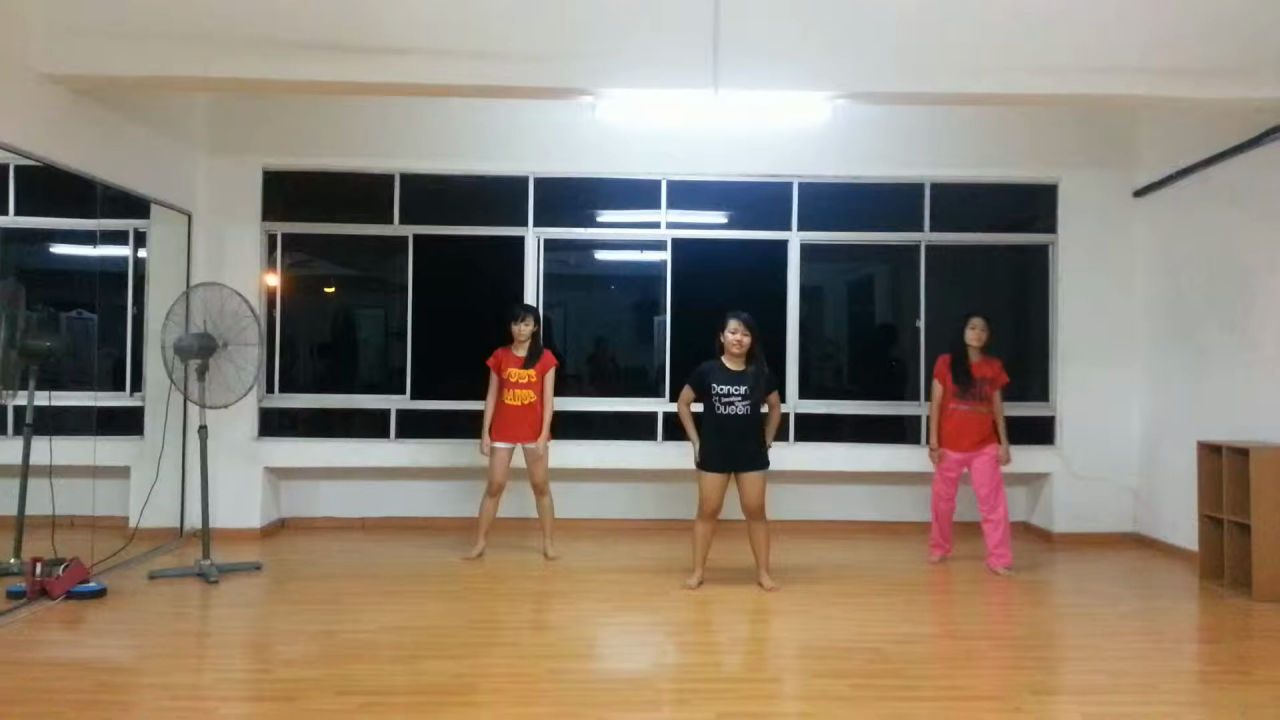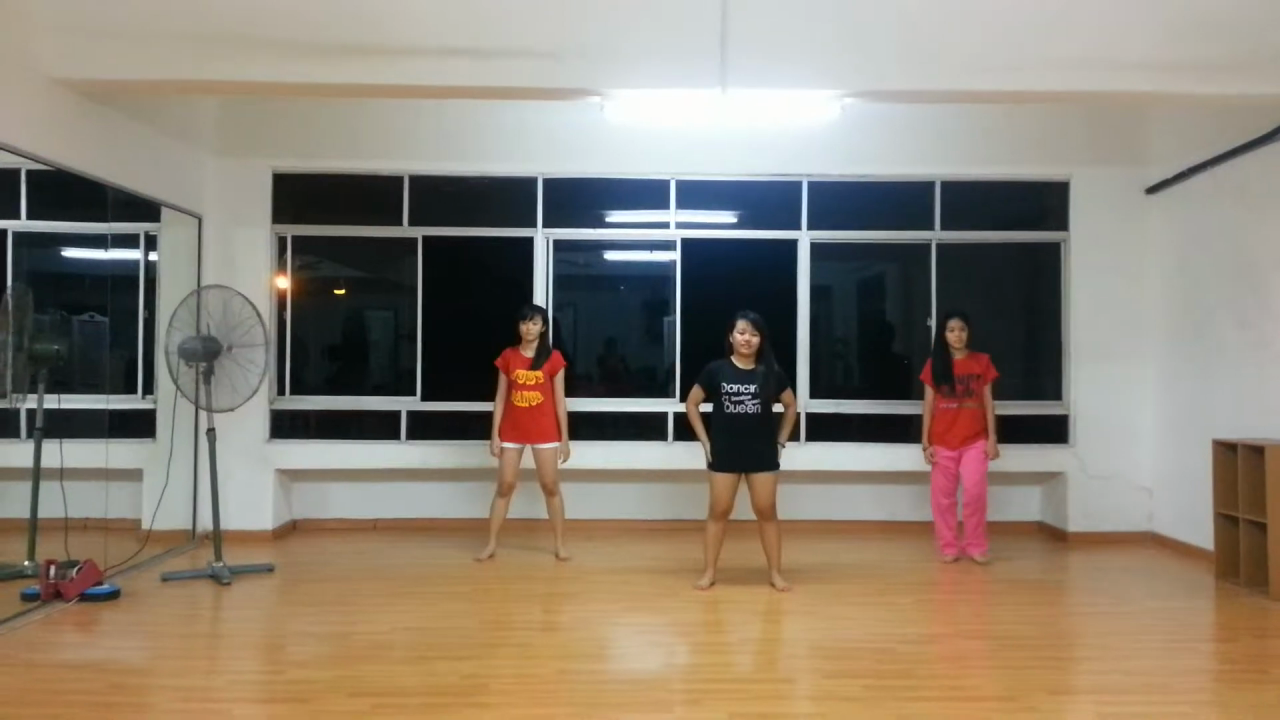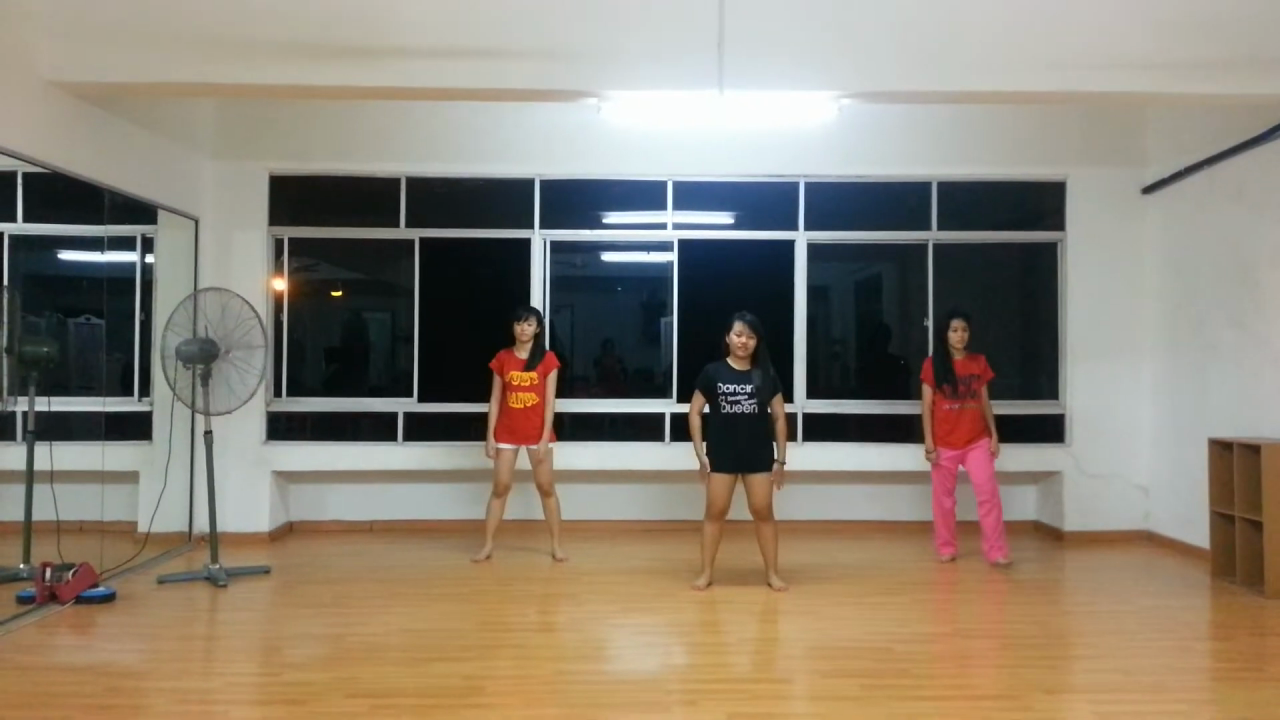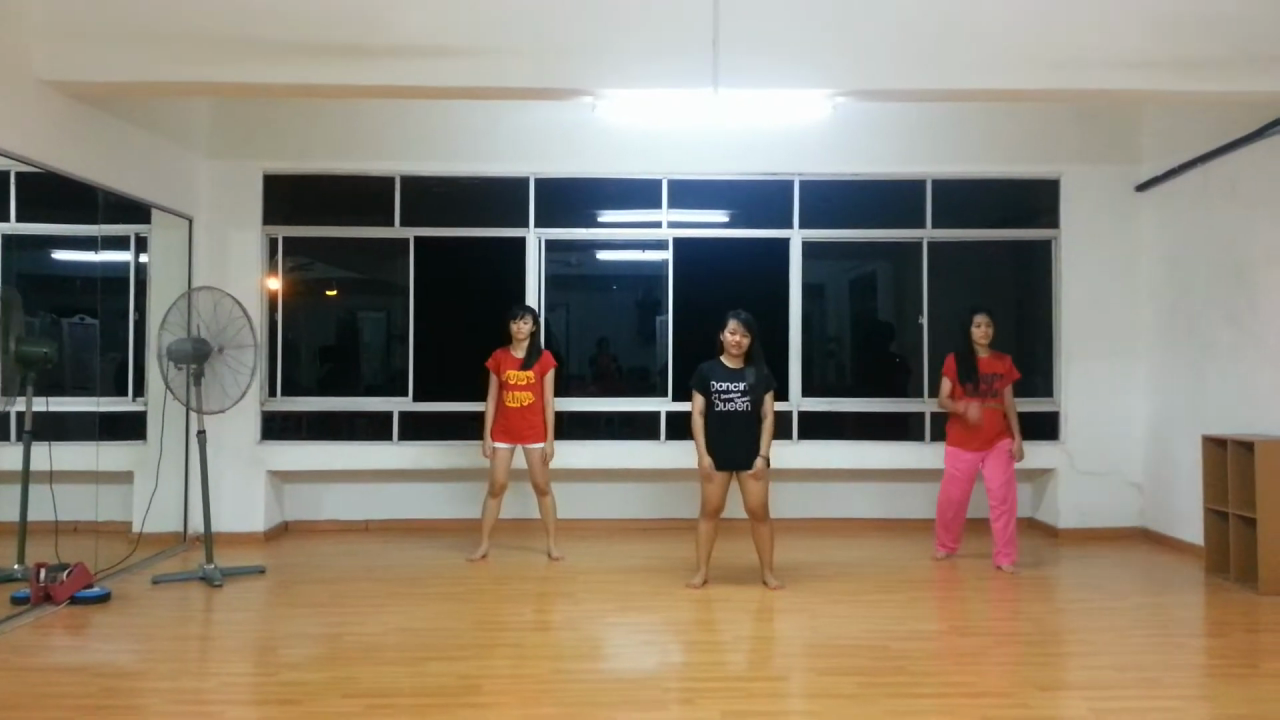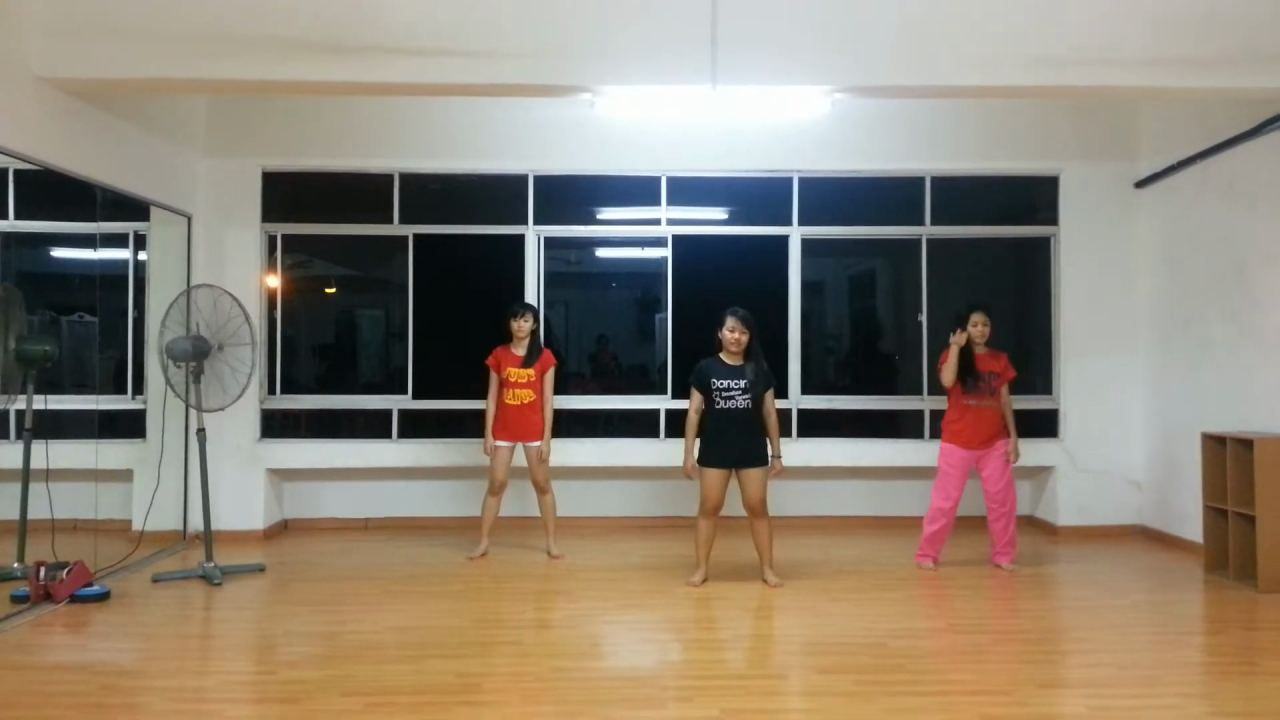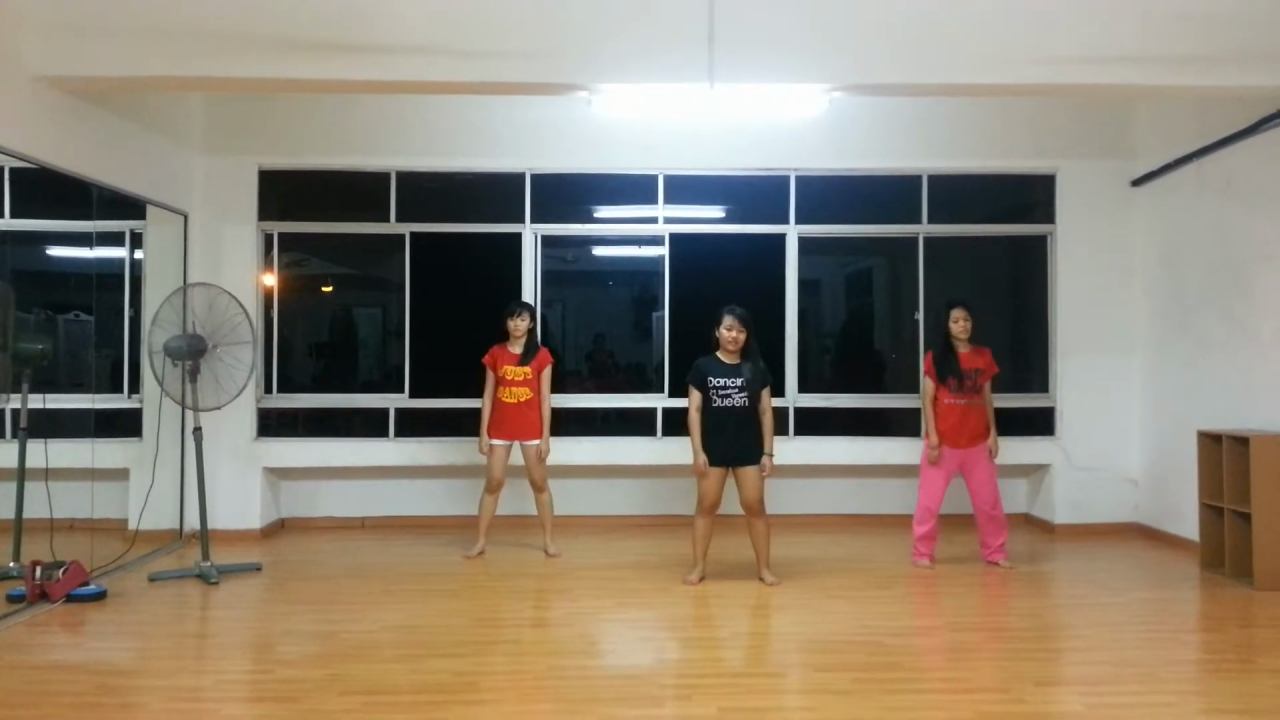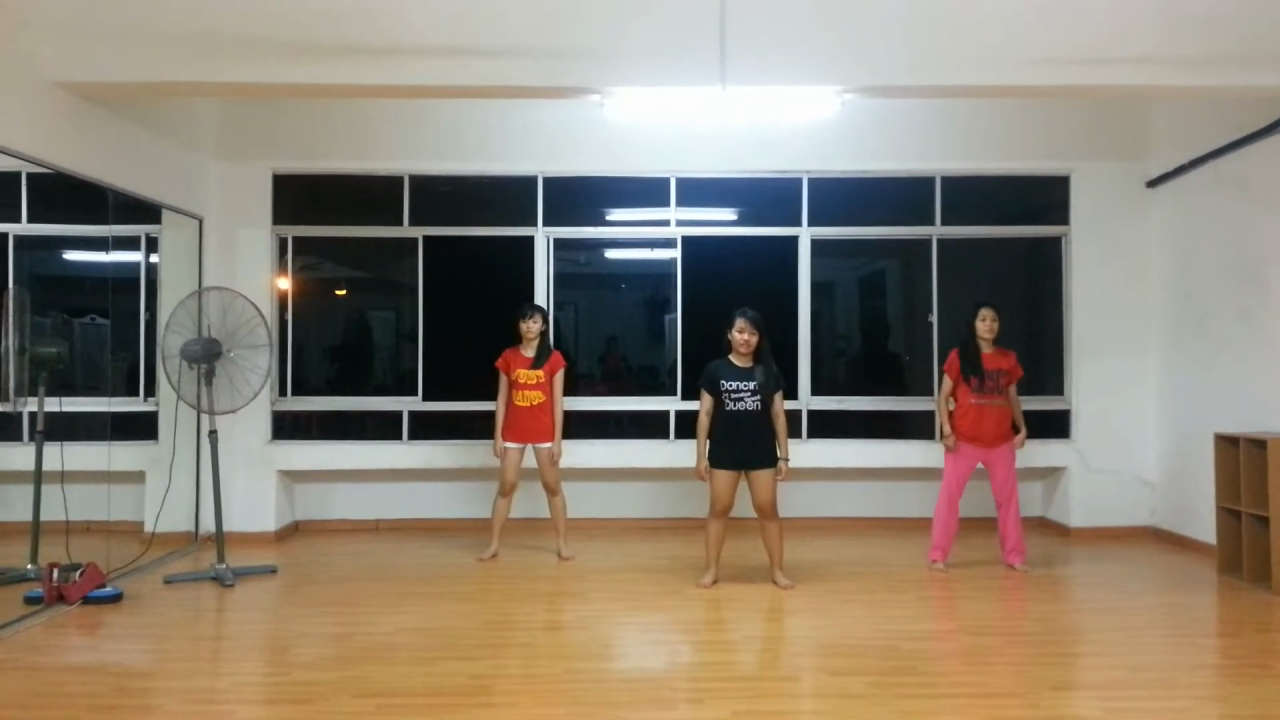
dt=0.5s
person 1, frame 1
left shoulder: (760, 373)
right shoulder: (707, 371)
left elbow: (774, 408)
right elbow: (683, 403)
left wrist: (767, 441)
right wrist: (696, 441)
left hip: (751, 453)
right hip: (714, 452)
left knee: (755, 511)
right knee: (707, 511)
left ankle: (763, 572)
right ankle: (698, 571)
person 1, frame 2
left shoulder: (771, 372)
right shoulder: (716, 370)
left elbow: (791, 406)
right elbow: (691, 403)
left wrist: (780, 442)
right wrist: (705, 441)
left hip: (762, 454)
right hip: (724, 453)
left knee: (766, 512)
right knee: (719, 511)
left ankle: (775, 573)
right ankle: (709, 572)
person 1, frame 3
left shoulder: (766, 375)
right shoulder: (712, 372)
left elbow: (779, 417)
right elbow: (695, 413)
left wrist: (780, 459)
right wrist: (700, 454)
left hip: (759, 455)
right hip: (721, 455)
left knee: (763, 512)
right knee: (715, 512)
left ankle: (772, 573)
right ankle: (706, 572)
person 1, frame 4
left shoulder: (760, 373)
right shoulder: (706, 371)
left elbow: (767, 416)
right elbow: (698, 414)
left wrist: (763, 455)
right wrist: (702, 453)
left hip: (751, 453)
right hip: (716, 453)
left knee: (759, 511)
right knee: (710, 511)
left ankle: (767, 571)
right ankle: (702, 571)
person 1, frame 5
left shoulder: (760, 369)
right shoulder: (706, 368)
left elbow: (769, 412)
right elbow: (694, 411)
left wrist: (776, 454)
right wrist: (688, 453)
left hip: (752, 451)
right hip: (714, 451)
left knee: (757, 508)
right knee: (709, 508)
left ankle: (767, 568)
right ankle: (701, 568)
person 1, frame 6
left shoulder: (756, 368)
right shoulder: (703, 367)
left elbow: (765, 411)
right elbow: (694, 410)
left wrist: (768, 452)
right wrist: (698, 450)
left hip: (749, 450)
right hip: (713, 449)
left knee: (755, 507)
right knee: (706, 506)
left ankle: (764, 568)
right ankle: (698, 567)
person 1, frame 7
left shoulder: (769, 371)
right shoulder: (715, 370)
left elbow: (778, 415)
right elbow: (705, 414)
left wrist: (783, 456)
right wrist: (701, 455)
left hip: (762, 453)
right hip: (724, 452)
left knee: (767, 510)
right knee: (719, 509)
left ankle: (777, 570)
right ankle: (711, 569)
person 2, frame 1
left shoulder: (994, 367)
right shoulder: (946, 363)
left elbow: (997, 407)
right elbow: (935, 404)
left wrist: (1004, 442)
right wrist: (934, 442)
left hip: (984, 446)
right hip: (951, 444)
left knee: (992, 502)
right knee: (942, 499)
left ankle: (999, 559)
right ankle: (939, 548)
person 2, frame 2
left shoulder: (982, 362)
right shoulder: (934, 364)
left elbow: (988, 402)
right elbow: (929, 405)
left wrist: (992, 437)
right wrist: (925, 442)
left hip: (975, 441)
right hip: (942, 442)
left knee: (974, 493)
right knee: (943, 496)
left ankle: (975, 546)
right ankle: (949, 547)
person 2, frame 3
left shoulder: (979, 363)
right shoulder: (933, 364)
left elbow: (984, 401)
right elbow: (927, 406)
left wrist: (994, 435)
right wrist: (929, 443)
left hip: (977, 441)
right hip: (944, 443)
left knee: (988, 492)
right knee: (943, 497)
left ankle: (996, 550)
right ankle: (946, 548)
person 2, frame 4
left shoulder: (1004, 362)
right shoulder: (955, 361)
left elbow: (1009, 402)
right elbow: (942, 400)
left wrist: (1017, 438)
right wrist: (964, 408)
left hip: (998, 442)
right hip: (961, 442)
left knee: (1003, 499)
right knee: (953, 497)
left ankle: (1004, 556)
right ankle: (945, 545)
person 2, frame 5
left shoulder: (1000, 360)
right shoulder: (951, 355)
left elbow: (1005, 401)
right elbow: (947, 382)
left wrist: (1013, 437)
right wrist: (956, 346)
left hip: (994, 443)
right hip: (957, 442)
left knee: (1002, 499)
right knee: (945, 500)
left ankle: (1003, 555)
right ankle: (927, 554)
person 2, frame 6
left shoulder: (984, 356)
right shoulder: (935, 357)
left elbow: (987, 398)
right elbow: (928, 401)
left wrist: (993, 434)
right wrist: (932, 440)
left hip: (977, 442)
right hip: (944, 442)
left knee: (988, 500)
right knee: (930, 499)
left ankle: (995, 551)
right ankle: (922, 552)
person 2, frame 7
left shoulder: (1008, 358)
right shoulder: (959, 356)
left elbow: (1012, 397)
right elbow: (943, 396)
left wrist: (1022, 429)
right wrist: (946, 431)
left hip: (1001, 442)
right hip: (964, 441)
left knee: (1008, 498)
right knee: (949, 497)
left ankle: (1014, 555)
right ankle: (938, 555)
person 3, frame 1
left shoulder: (545, 358)
right shoulder: (500, 356)
left elbow: (548, 400)
right elbow: (492, 396)
left wrist: (543, 435)
right wrist: (485, 432)
left hip: (533, 432)
right hip: (503, 431)
left knee: (541, 486)
right knee: (495, 486)
left ankle: (548, 542)
right ankle: (480, 542)
person 3, frame 2
left shoulder: (553, 358)
right shoulder: (508, 356)
left elbow: (559, 400)
right elbow: (500, 397)
left wrist: (564, 438)
right wrist: (495, 434)
left hip: (544, 432)
right hip: (512, 432)
left knee: (551, 487)
right knee: (505, 486)
left ankle: (559, 543)
right ankle: (491, 543)
person 3, frame 3
left shoulder: (548, 359)
right shoulder: (502, 358)
left elbow: (550, 401)
right elbow: (495, 399)
left wrist: (545, 438)
right wrist: (490, 436)
left hip: (537, 432)
right hip: (507, 433)
left knee: (546, 487)
right knee: (500, 487)
left ankle: (556, 544)
right ankle: (488, 544)
person 3, frame 4
left shoulder: (544, 359)
right shoulder: (498, 357)
left elbow: (548, 401)
right elbow: (492, 399)
left wrist: (550, 438)
right wrist: (486, 435)
left hip: (534, 433)
right hip: (503, 432)
left knee: (542, 487)
right knee: (496, 487)
left ankle: (552, 544)
right ankle: (484, 544)
person 3, frame 5
left shoulder: (544, 357)
right shoulder: (499, 355)
left elbow: (547, 400)
right elbow: (492, 397)
left wrist: (547, 438)
right wrist: (488, 433)
left hip: (534, 431)
right hip: (504, 431)
left knee: (542, 485)
right knee: (496, 485)
left ankle: (551, 541)
right ankle: (483, 542)
person 3, frame 6
left shoulder: (541, 355)
right shoulder: (495, 354)
left elbow: (545, 398)
right elbow: (488, 395)
left wrist: (546, 436)
right wrist: (483, 432)
left hip: (531, 429)
right hip: (500, 429)
left knee: (539, 484)
right knee: (493, 483)
left ankle: (548, 540)
right ankle: (481, 541)
person 3, frame 7
left shoulder: (553, 358)
right shoulder: (508, 357)
left elbow: (557, 401)
right elbow: (502, 399)
left wrist: (557, 439)
right wrist: (498, 436)
left hip: (543, 432)
right hip: (513, 433)
left knee: (552, 487)
right knee: (506, 486)
left ankle: (562, 543)
right ankle: (494, 544)
